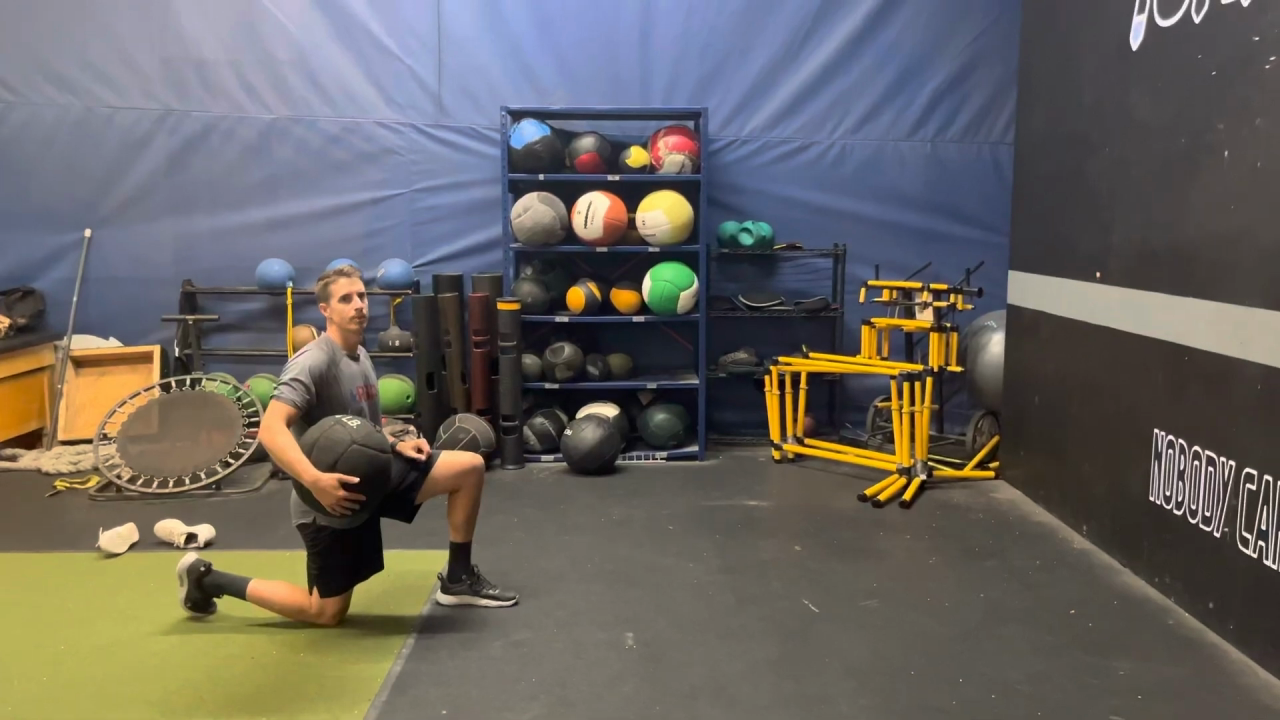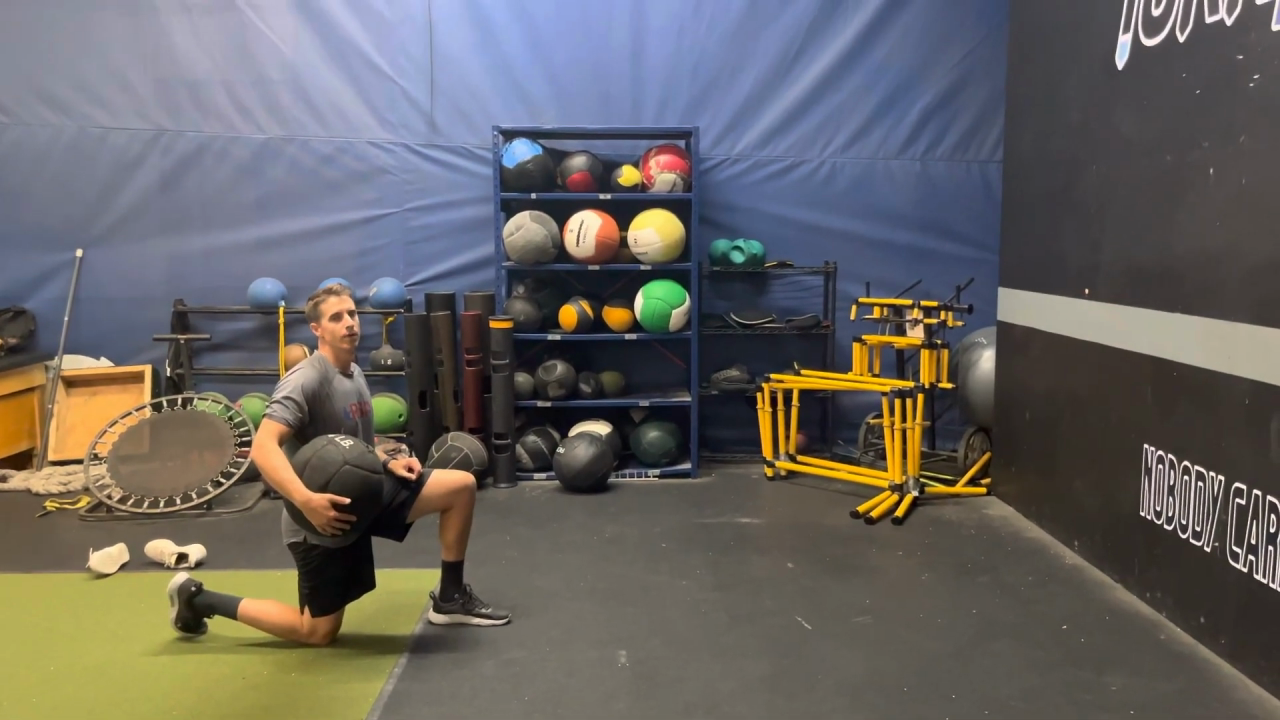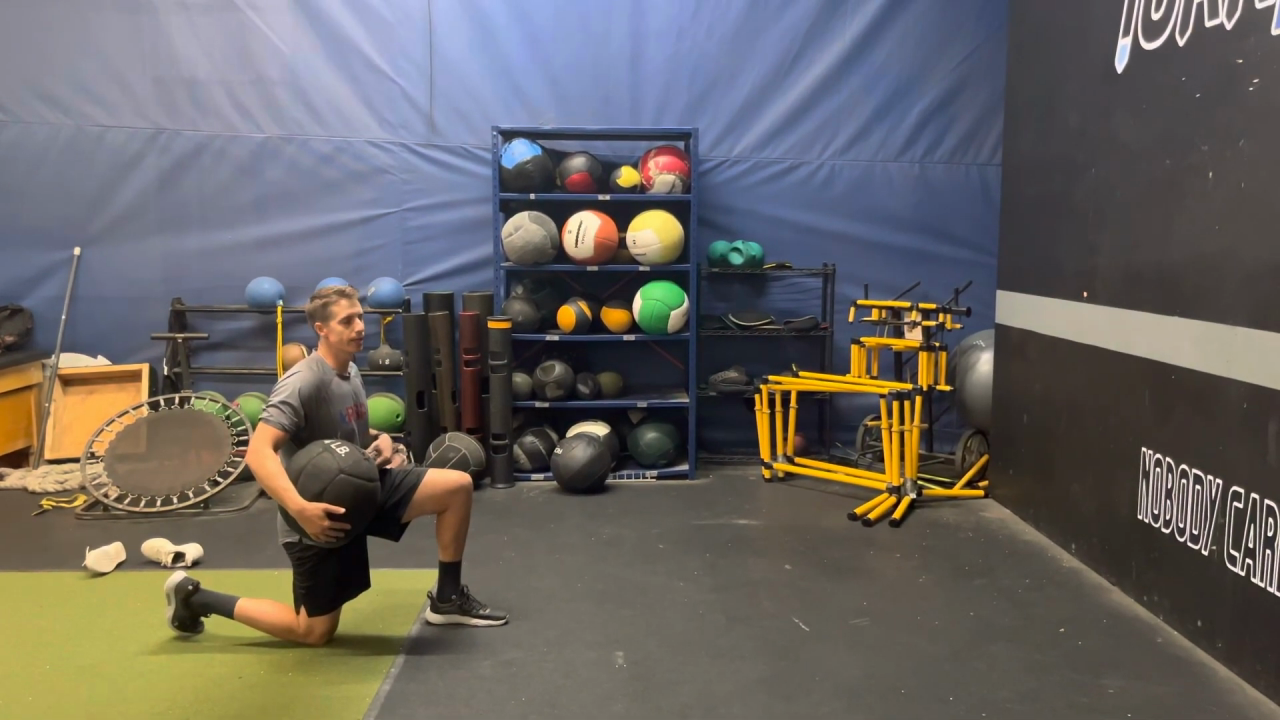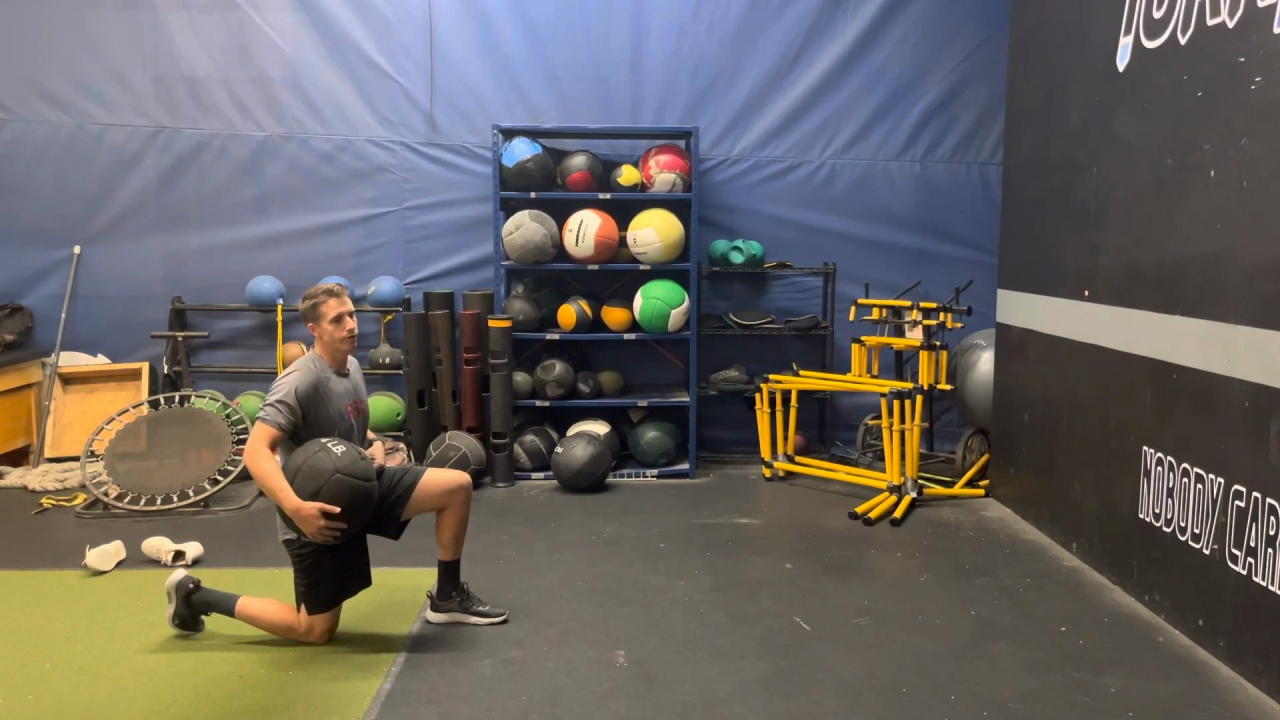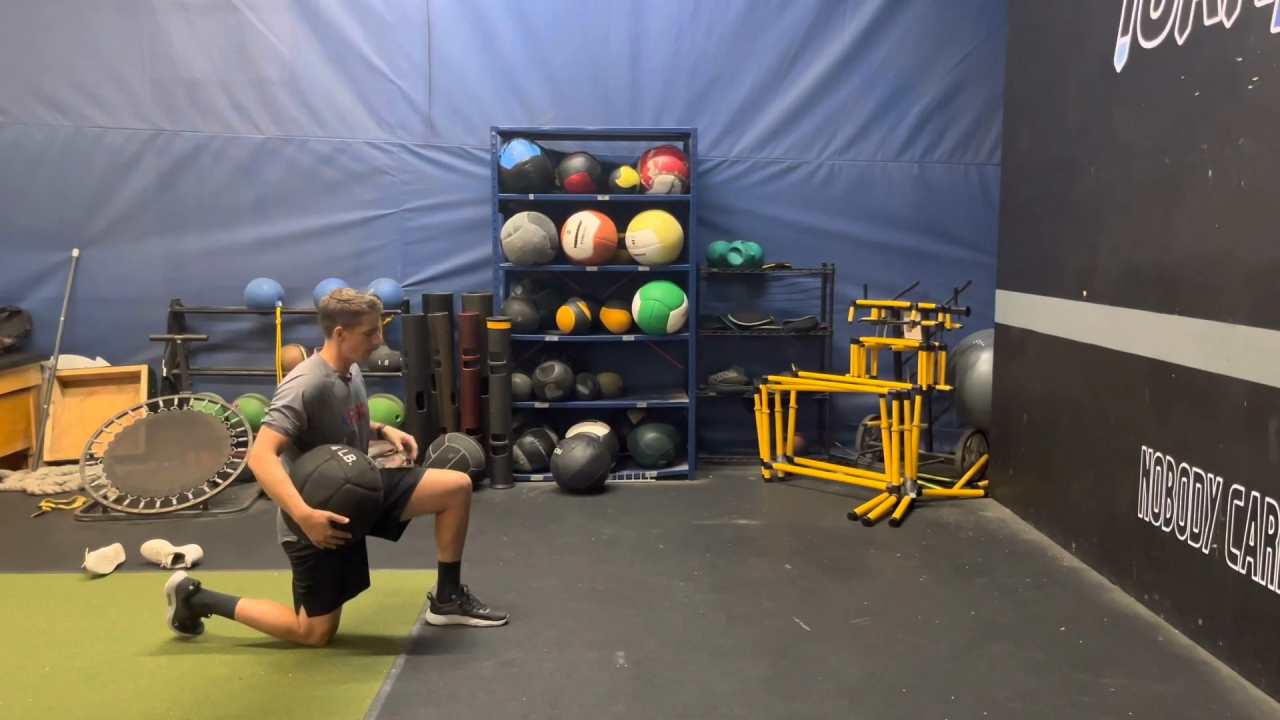
dt=1s
person 1, frame 1
left shoulder: (360, 356)
right shoulder: (313, 362)
right elbow: (271, 429)
left wrist: (397, 444)
right wrist: (315, 481)
right hip: (331, 500)
left knee: (470, 467)
right knee: (327, 612)
left ankle: (458, 579)
right ankle: (207, 579)
person 1, frame 2
left shoulder: (354, 373)
right shoulder: (306, 381)
right elbow: (263, 448)
left wrist: (388, 462)
right wrist: (306, 501)
right hip: (323, 518)
left knee: (462, 485)
right knee: (318, 631)
left ankle: (450, 598)
right ankle: (198, 599)
person 1, frame 3
left shoulder: (350, 372)
right shoulder: (304, 383)
right elbow: (258, 452)
left wrist: (381, 439)
right wrist: (299, 509)
right hip: (320, 518)
left knee: (458, 486)
right knee: (314, 631)
left ankle: (448, 599)
right ankle: (194, 597)
person 1, frame 4
left shoulder: (351, 366)
right shoulder: (300, 383)
right elbow: (256, 451)
left wrist: (374, 444)
right wrist: (294, 508)
right hip: (319, 514)
left knee: (457, 485)
right knee: (315, 630)
left ankle: (447, 597)
right ankle: (195, 596)
person 1, frame 5
left shoulder: (350, 370)
right shoulder: (306, 386)
right elbow: (261, 457)
left wrist: (384, 430)
right wrist: (304, 516)
right hip: (320, 516)
left knee: (457, 487)
right knee: (315, 632)
left ankle: (448, 599)
right ankle: (194, 597)
